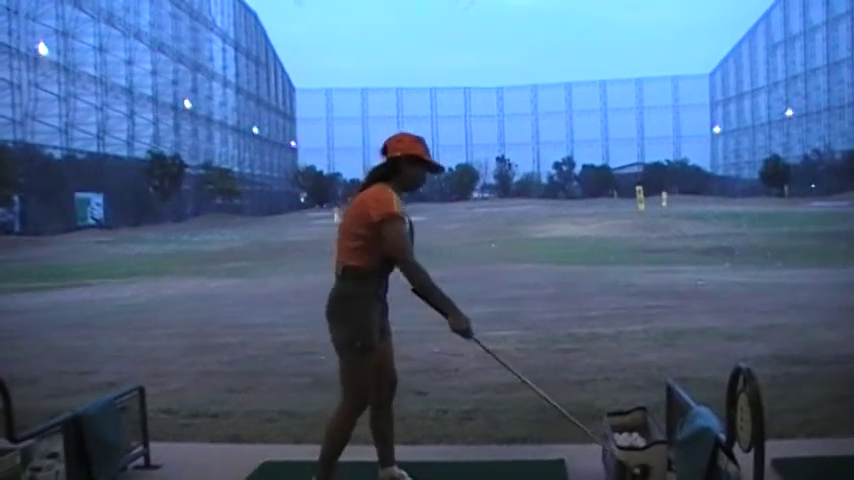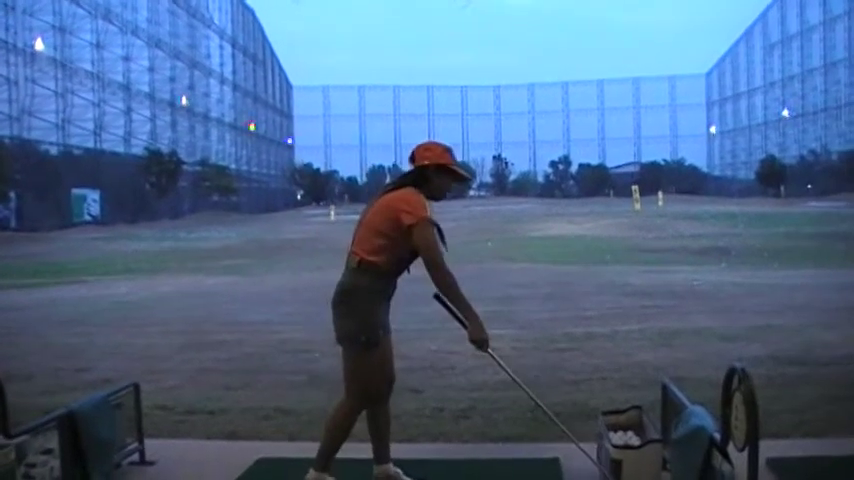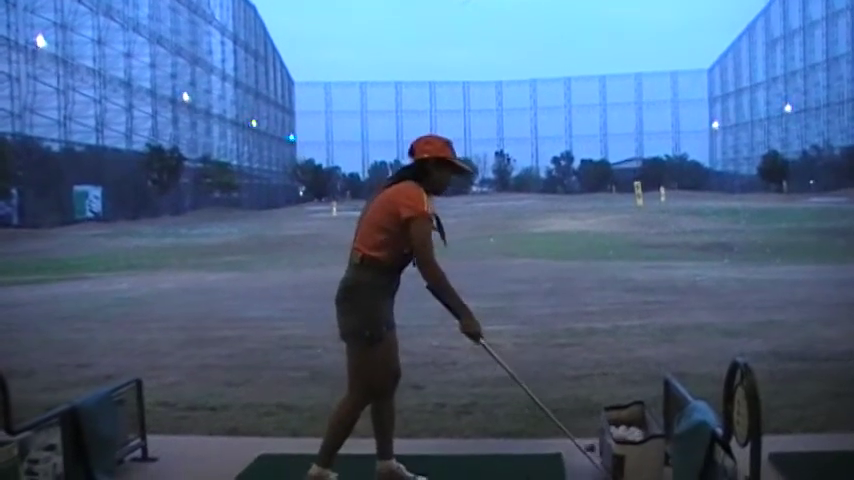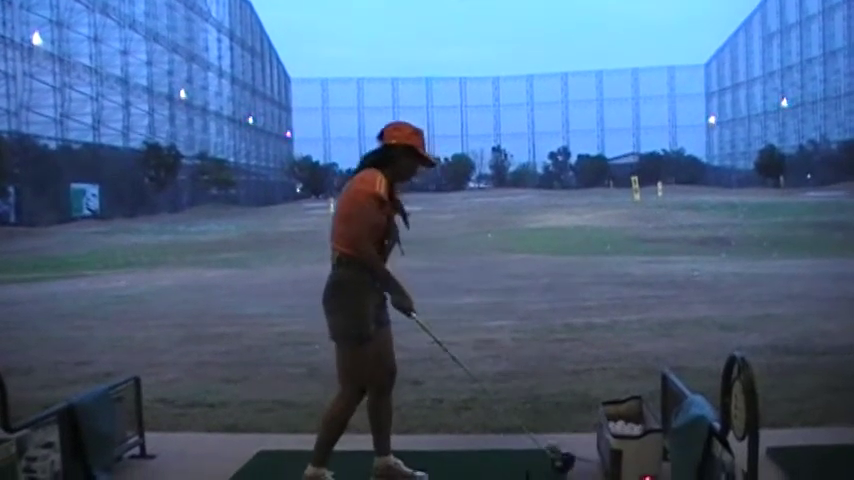
dt=0.3s
person 1, frame 1
left shoulder: (377, 195)
right shoulder: (383, 198)
right elbow: (408, 264)
right wrist: (452, 311)
left hip: (368, 301)
right hip: (355, 303)
left knee: (385, 388)
right knee: (355, 400)
person 1, frame 2
left shoulder: (399, 198)
right shoulder: (412, 203)
right elbow: (437, 269)
right wrist: (473, 321)
left hip: (369, 297)
right hip: (361, 299)
left knee: (382, 386)
right knee: (359, 395)
person 1, frame 3
left shoulder: (401, 192)
right shoulder: (414, 197)
right elbow: (427, 263)
right wrist: (464, 314)
left hip: (374, 292)
right hip: (366, 295)
left knee: (387, 381)
right knee: (363, 390)
person 1, frame 4
left shoulder: (375, 185)
right shoulder: (374, 182)
right elbow: (361, 248)
left wrist: (390, 292)
right wrist: (398, 291)
left hip: (367, 292)
right hip: (352, 292)
left knee: (385, 376)
right knee: (354, 388)
